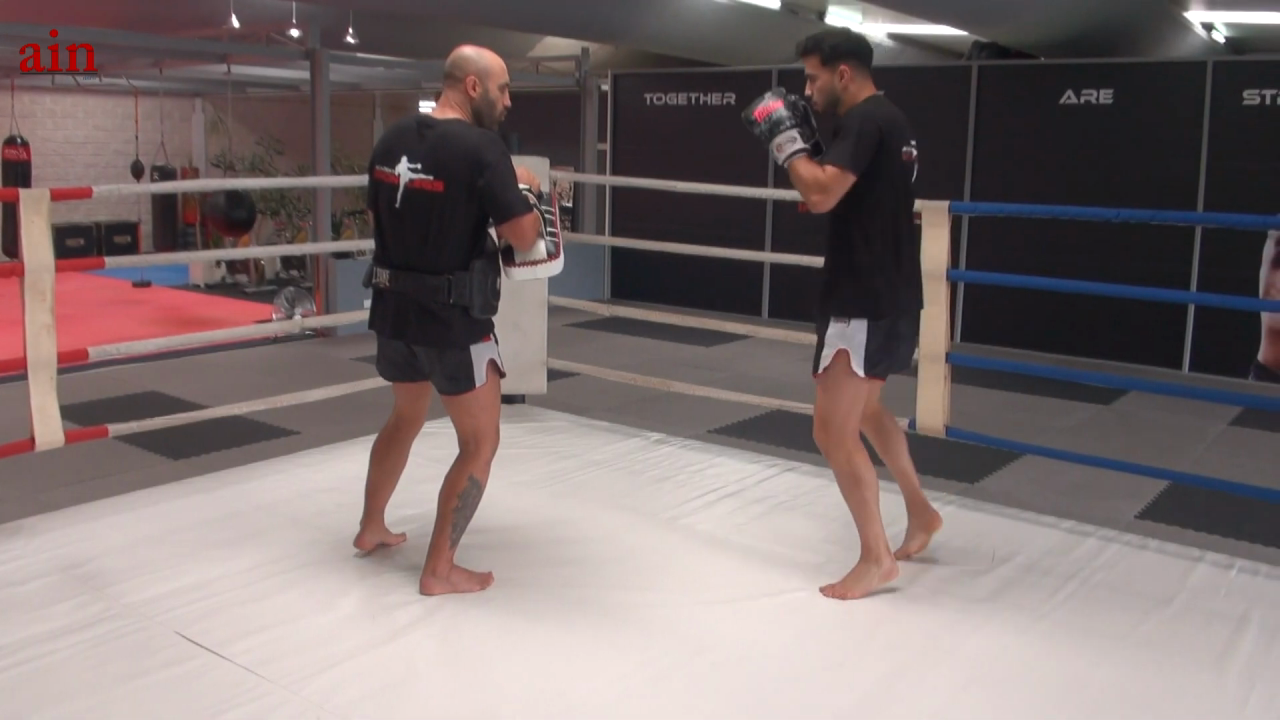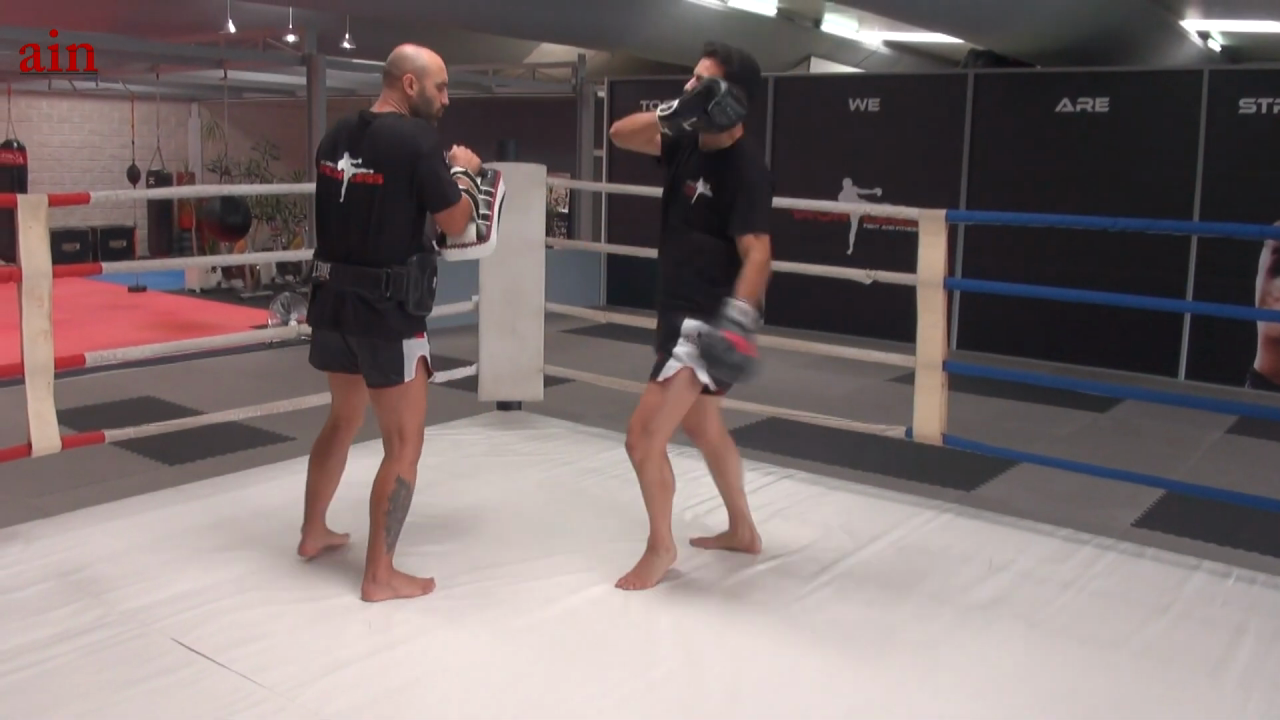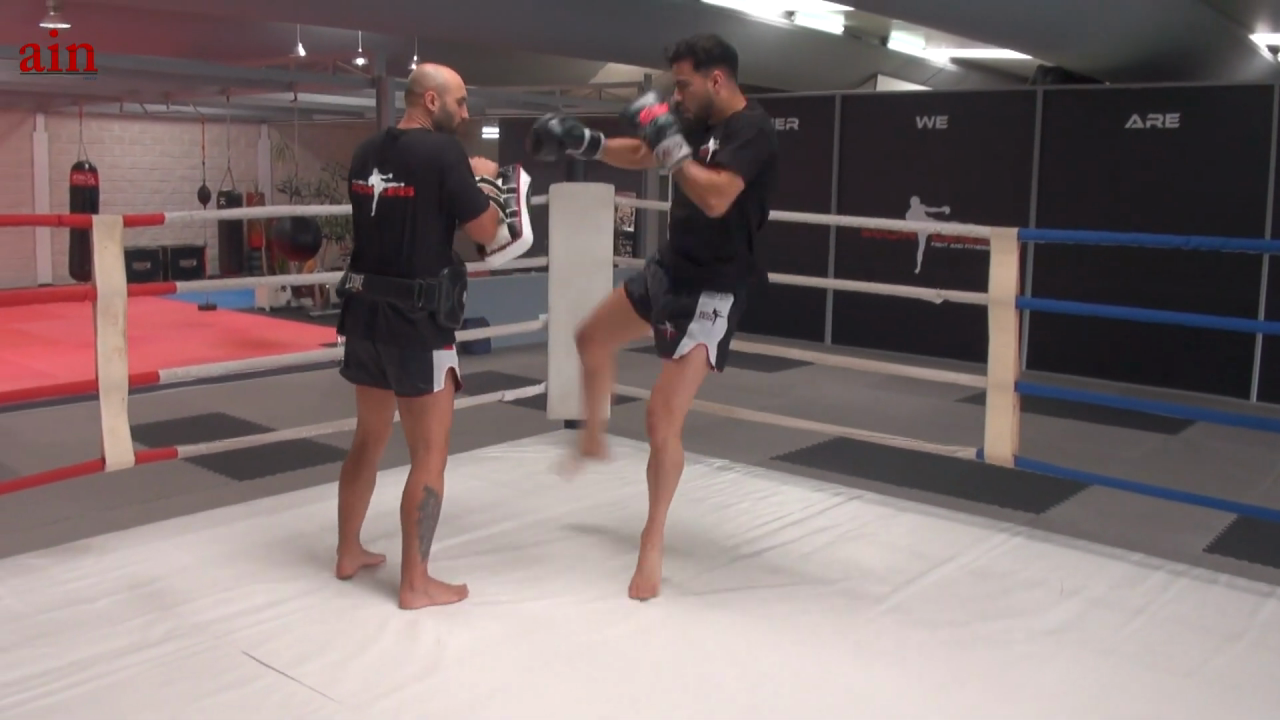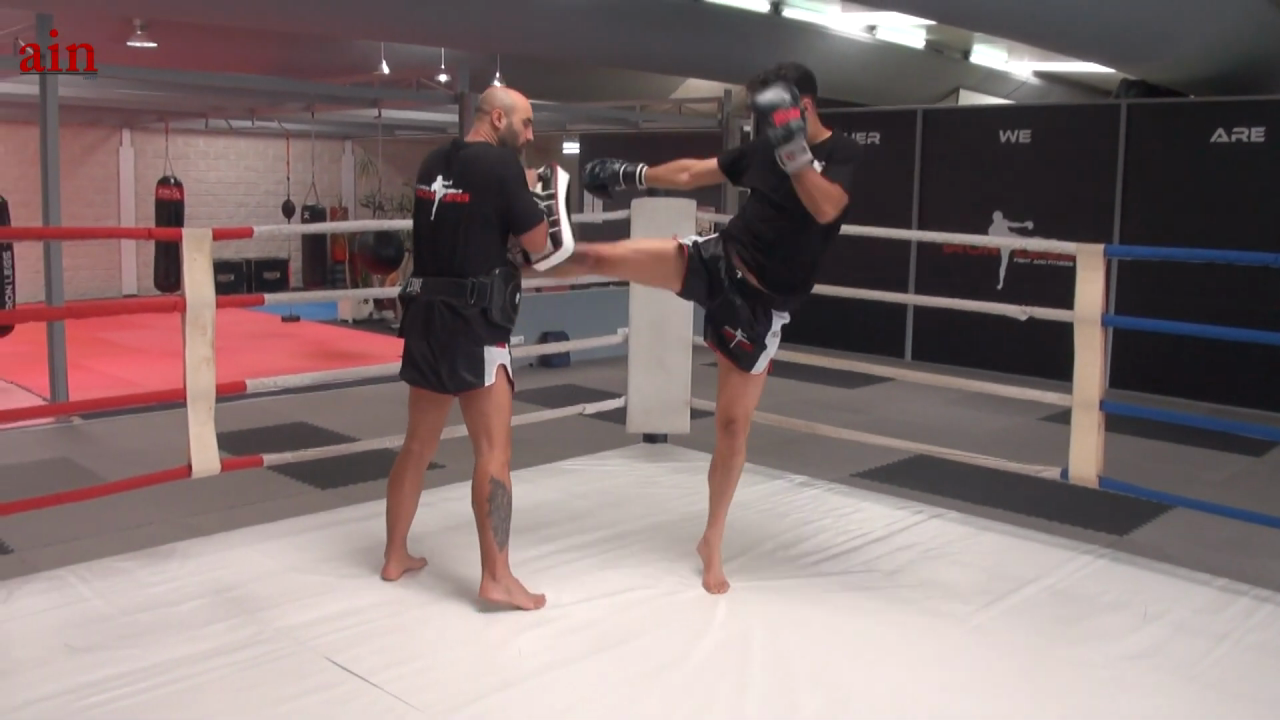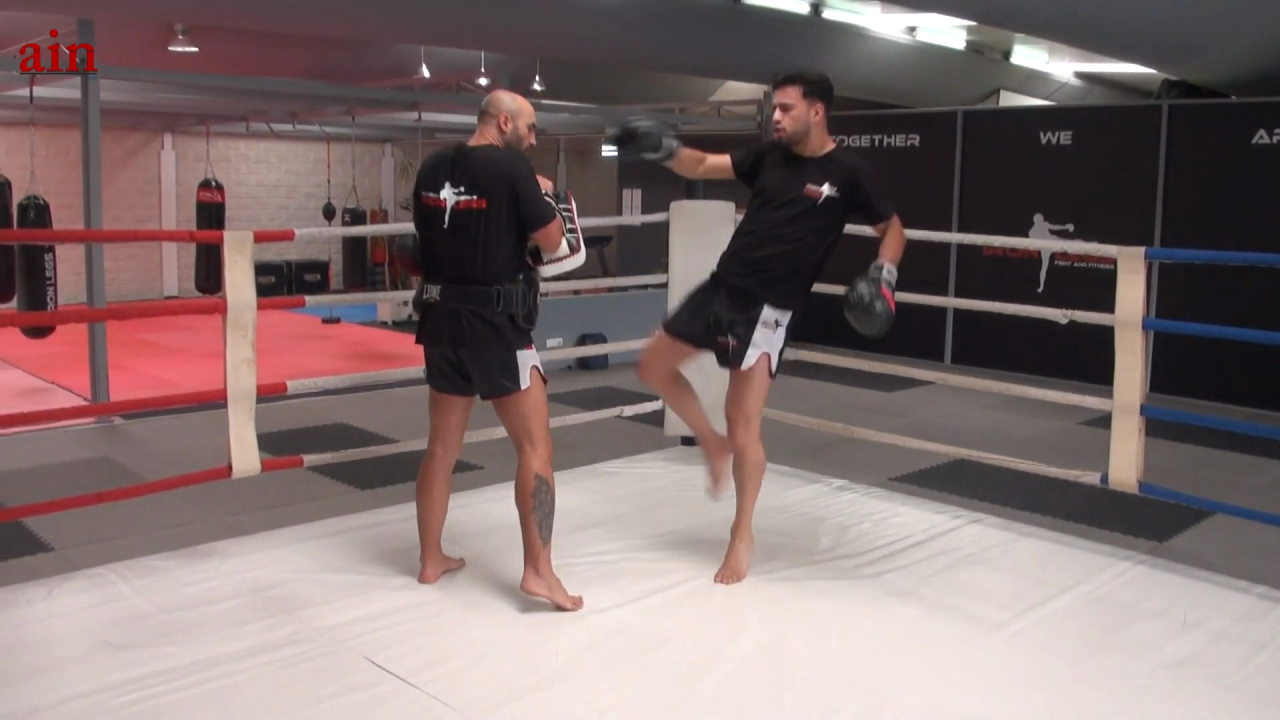
dt=1s
person 1, frame 1
left shoulder: (865, 121)
right shoulder: (887, 121)
left elbow: (820, 195)
left wrist: (783, 138)
right wrist: (803, 141)
left hip: (864, 304)
right hip: (890, 298)
left knee: (834, 434)
right knee: (866, 412)
left ankle: (876, 558)
right ankle: (918, 510)
person 1, frame 2
left shoulder: (744, 171)
right shoulder: (691, 135)
left elbow: (756, 258)
right elbow: (624, 134)
left wrist: (736, 324)
right wrist: (678, 110)
left hip: (705, 322)
right hip: (678, 312)
left knee: (644, 436)
right knee: (704, 428)
left ankle: (661, 547)
right ankle: (742, 529)
person 1, frame 3
left shoulder: (751, 132)
right shoulder: (699, 125)
left elbow: (716, 200)
right elbow: (634, 156)
left wrist: (667, 135)
right wrist: (578, 139)
left hip: (710, 294)
right hip: (675, 274)
left knee: (662, 421)
right knee: (591, 337)
left ankle: (651, 549)
right ankle: (594, 430)
person 1, frame 4
left shoulder: (842, 155)
right shoulder: (762, 150)
left elbow: (825, 209)
right elbow: (692, 173)
left wrist: (790, 143)
right wrist: (626, 173)
left hip: (764, 303)
right hip: (716, 262)
left knee: (733, 427)
right knee: (606, 257)
left ankle: (713, 541)
person 1, frame 5
left shoulder: (842, 172)
right shoulder: (771, 155)
left elbow: (893, 230)
right elbow: (704, 165)
left wrist: (882, 277)
right wrist: (661, 144)
left hip: (766, 307)
right hip: (725, 282)
left knee: (744, 421)
right knee: (653, 369)
left ankle: (742, 537)
right ankle: (714, 446)
person 2, frame 1
left shoulder: (392, 139)
right shoulder: (480, 147)
right elbow: (524, 236)
right wrist: (524, 188)
left hip: (394, 307)
right hip: (452, 317)
left knee: (405, 418)
right knee: (480, 444)
left ankle: (372, 526)
right ankle: (439, 569)
person 2, frame 2
left shoulder: (337, 135)
right shoulder: (417, 139)
right elbow: (456, 222)
right wrist: (460, 169)
left hip: (332, 300)
right hip: (388, 310)
left knee: (343, 420)
right knee: (405, 444)
left ankle: (312, 531)
right ankle: (380, 574)
person 2, frame 3
left shoulder: (366, 154)
right shoulder: (441, 151)
right elbow: (486, 232)
right wrist: (481, 177)
left hip: (365, 312)
right hip: (417, 321)
left knee: (370, 438)
right knee: (430, 454)
left ankle: (349, 551)
right ankle: (416, 583)
person 2, frame 4
left shoulder: (435, 163)
right shoulder: (499, 163)
right elbow: (536, 244)
right wrist: (540, 196)
left hip: (423, 314)
right hip: (473, 320)
left knee: (418, 444)
right knee: (494, 448)
left ankle: (395, 556)
right ankle: (496, 578)
person 2, frame 5
left shoulder: (431, 168)
right shoulder: (509, 167)
right elbow: (552, 241)
right wrist: (542, 195)
left hip: (442, 320)
right hip: (496, 324)
left knee: (442, 446)
right knee: (535, 446)
left ankle: (431, 559)
right ankle: (539, 572)
